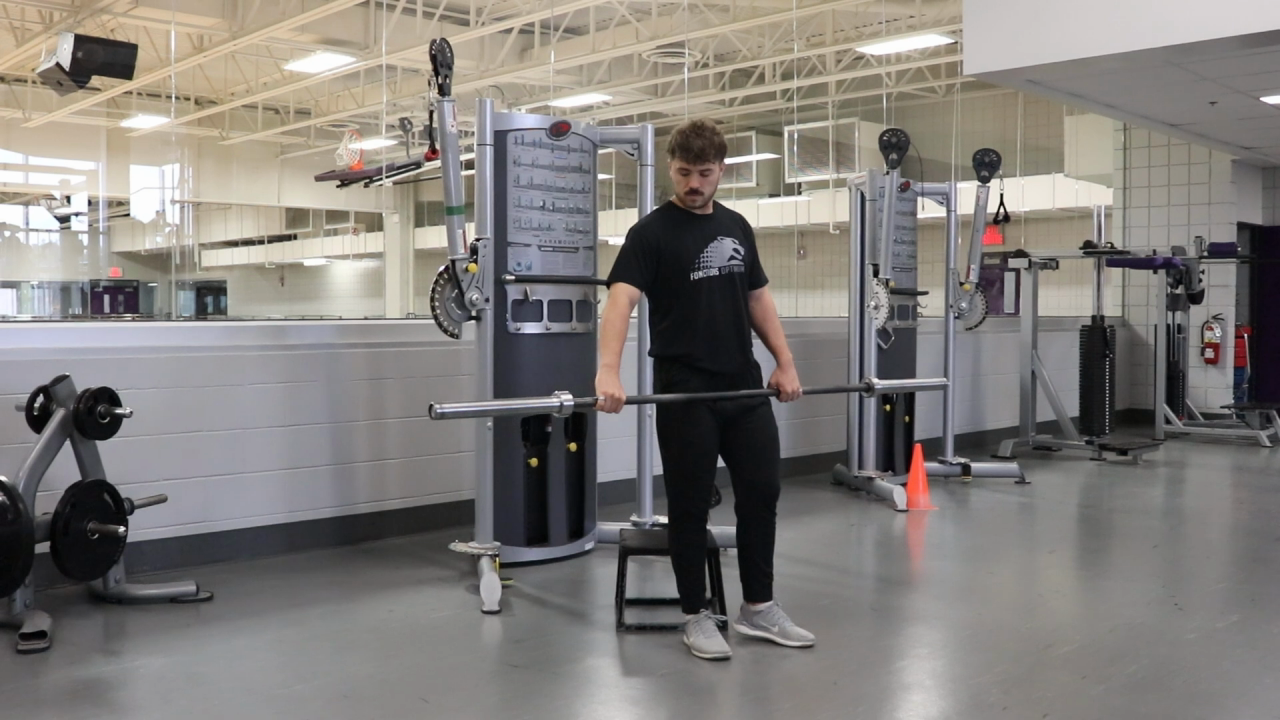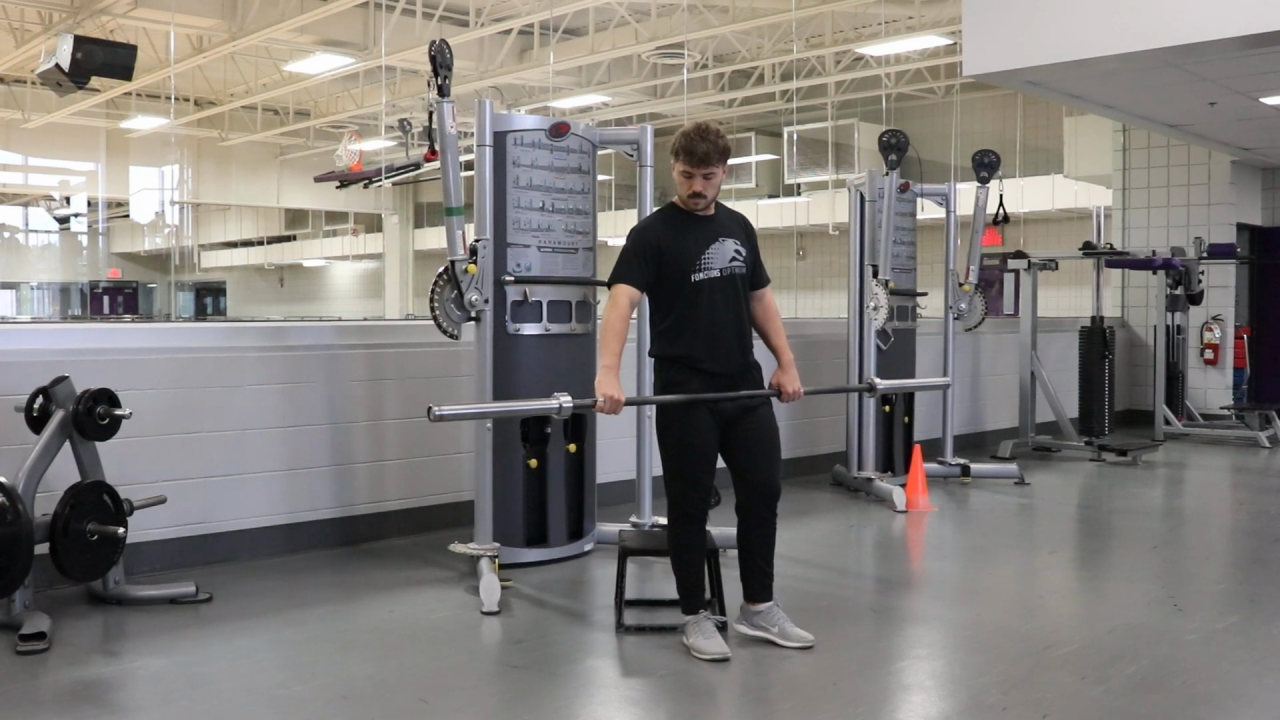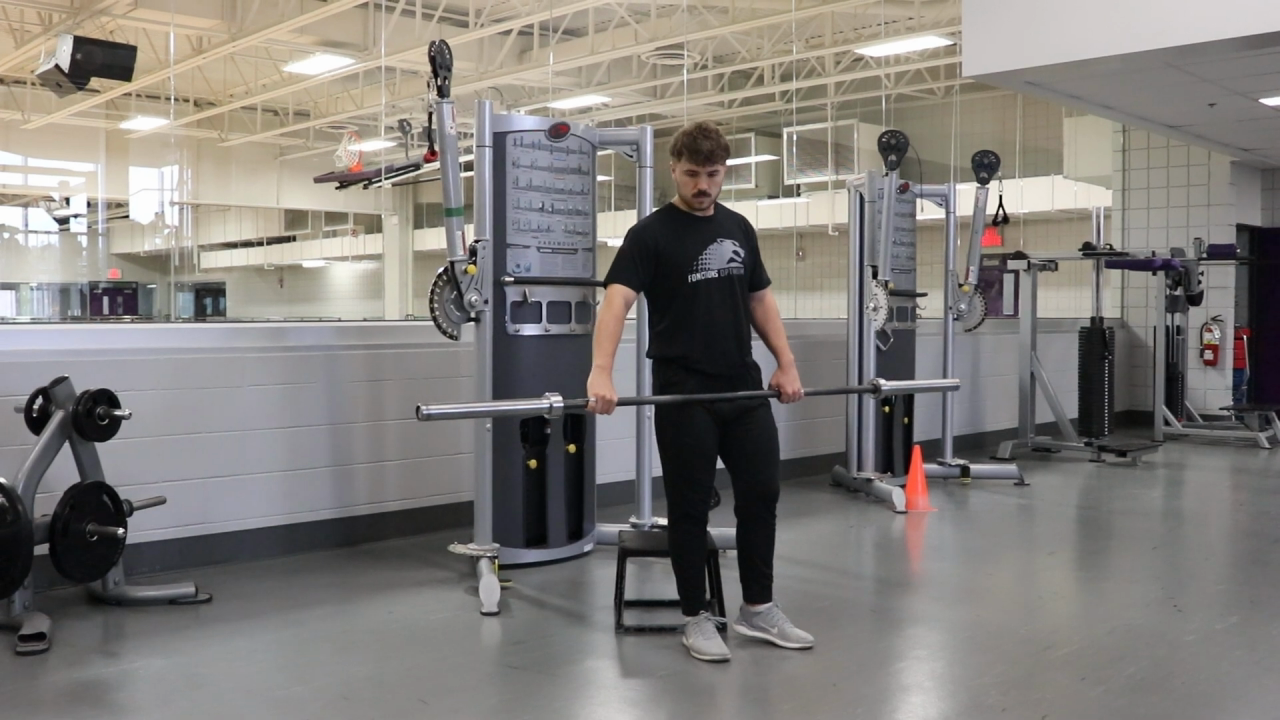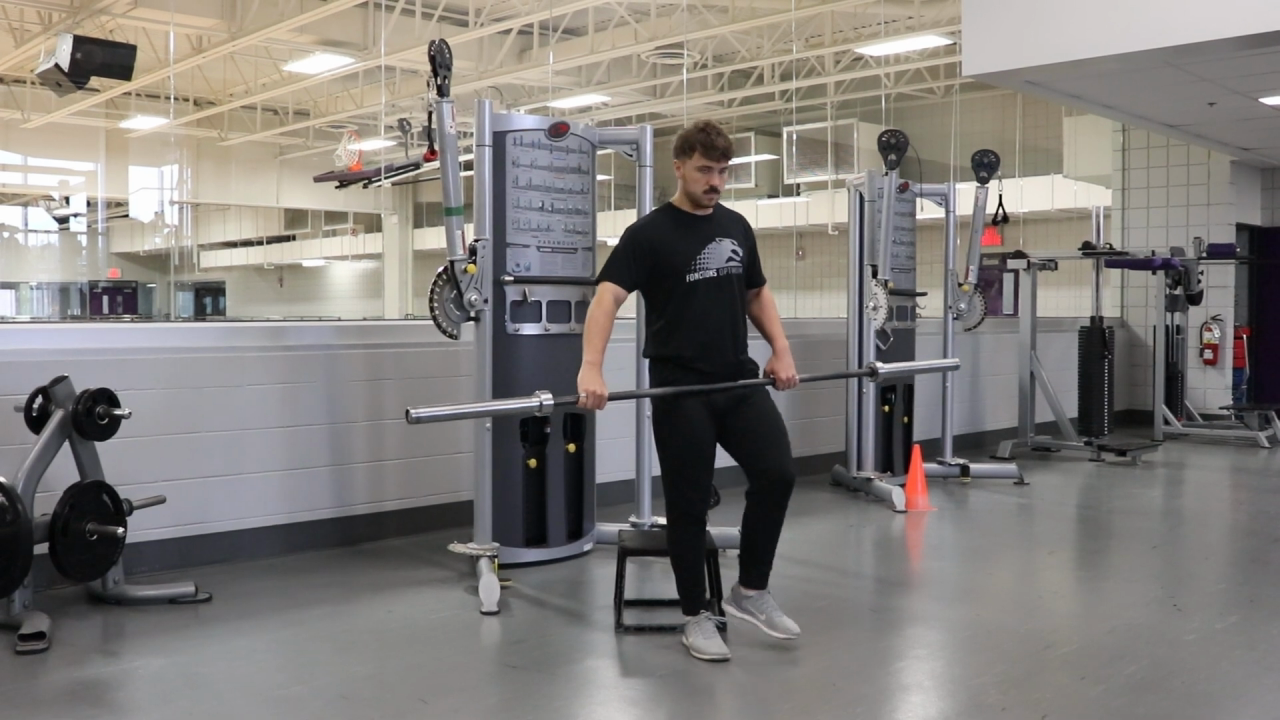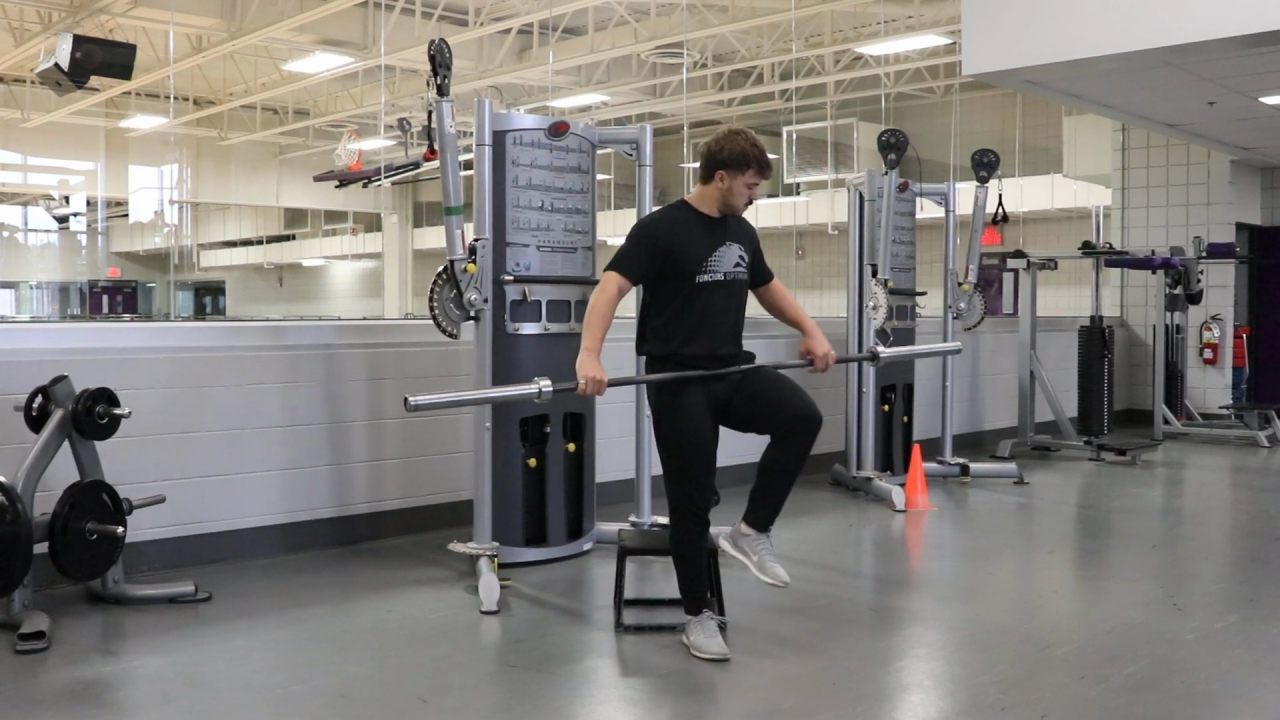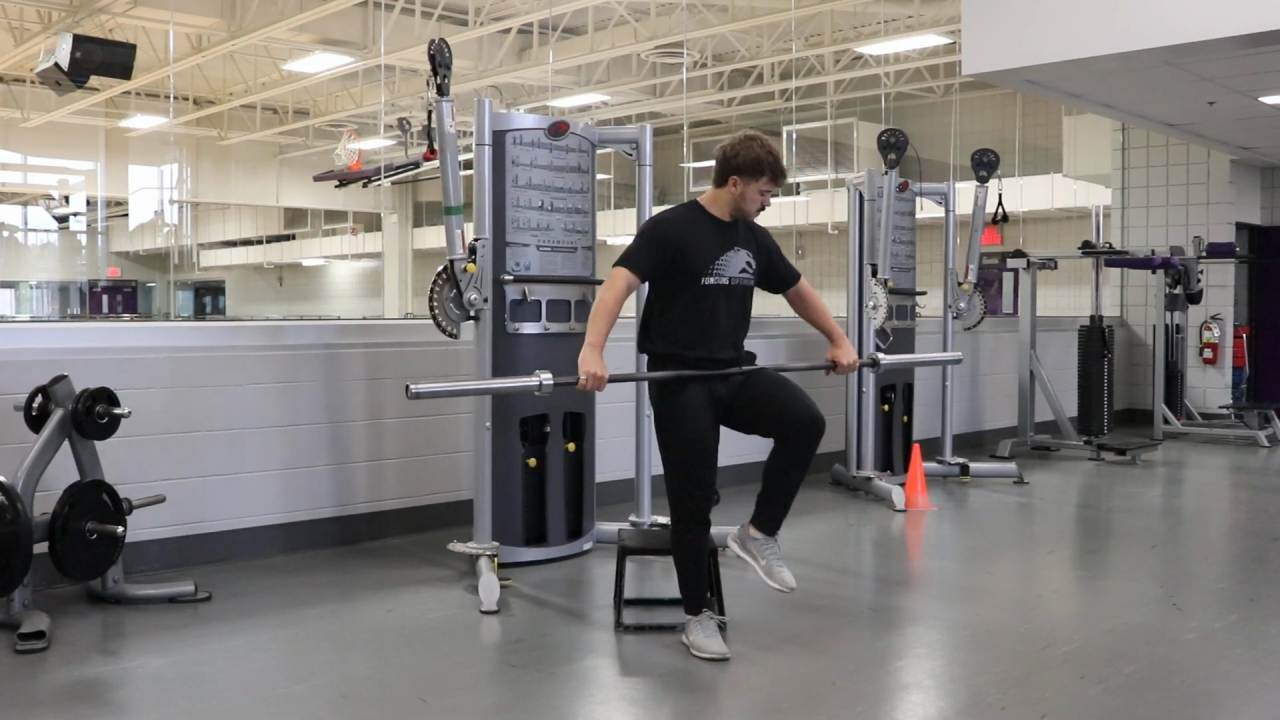
dt=0.4s
person 1, frame 1
left shoulder: (736, 227)
right shoulder: (652, 232)
left elbow: (758, 297)
right elbow: (621, 298)
left wrist: (785, 362)
right wrist: (609, 371)
left hip: (745, 387)
right hip: (686, 392)
left knee: (761, 493)
right knee: (691, 506)
left ankle: (758, 608)
right ankle: (697, 617)
person 1, frame 2
left shoulder: (739, 227)
right shoulder: (653, 233)
left elbow: (760, 297)
right elbow: (622, 299)
left wrist: (786, 362)
right wrist: (608, 372)
left hip: (745, 387)
right hip: (686, 393)
left knee: (762, 492)
right knee: (690, 505)
left ankle: (758, 607)
right ankle: (696, 616)
person 1, frame 3
left shoulder: (739, 228)
right shoulder: (652, 234)
left elbow: (760, 299)
right elbow: (617, 299)
left wrist: (786, 363)
right wrist: (601, 372)
left hip: (744, 387)
right hip: (683, 392)
left knee: (761, 494)
right knee: (690, 507)
left ankle: (758, 608)
right ankle: (696, 617)
person 1, frame 4
left shoulder: (737, 227)
right shoulder: (650, 233)
left elbow: (757, 294)
right elbow: (608, 297)
left wrist: (781, 350)
right wrist: (591, 367)
left hip: (738, 381)
right hip: (681, 388)
left knee: (776, 474)
right knee: (689, 504)
left ankle: (751, 591)
right ankle: (696, 616)
person 1, frame 5
left shoulder: (741, 231)
right shoulder: (661, 229)
left elbow: (767, 287)
right elbow: (611, 287)
left wrist: (810, 330)
right wrist: (589, 355)
left hip: (734, 371)
right hip: (679, 381)
left knee: (802, 416)
right knee: (691, 501)
left ankle: (751, 531)
right ankle: (698, 615)
person 1, frame 6
left shoulder: (755, 238)
right shoulder: (671, 229)
left elbow: (797, 290)
right elbow: (619, 282)
left wrist: (838, 340)
right wrist: (593, 349)
left hip: (737, 372)
right hip: (680, 380)
left knee: (805, 422)
right knee: (692, 500)
left ankle: (759, 533)
right ankle: (698, 614)
